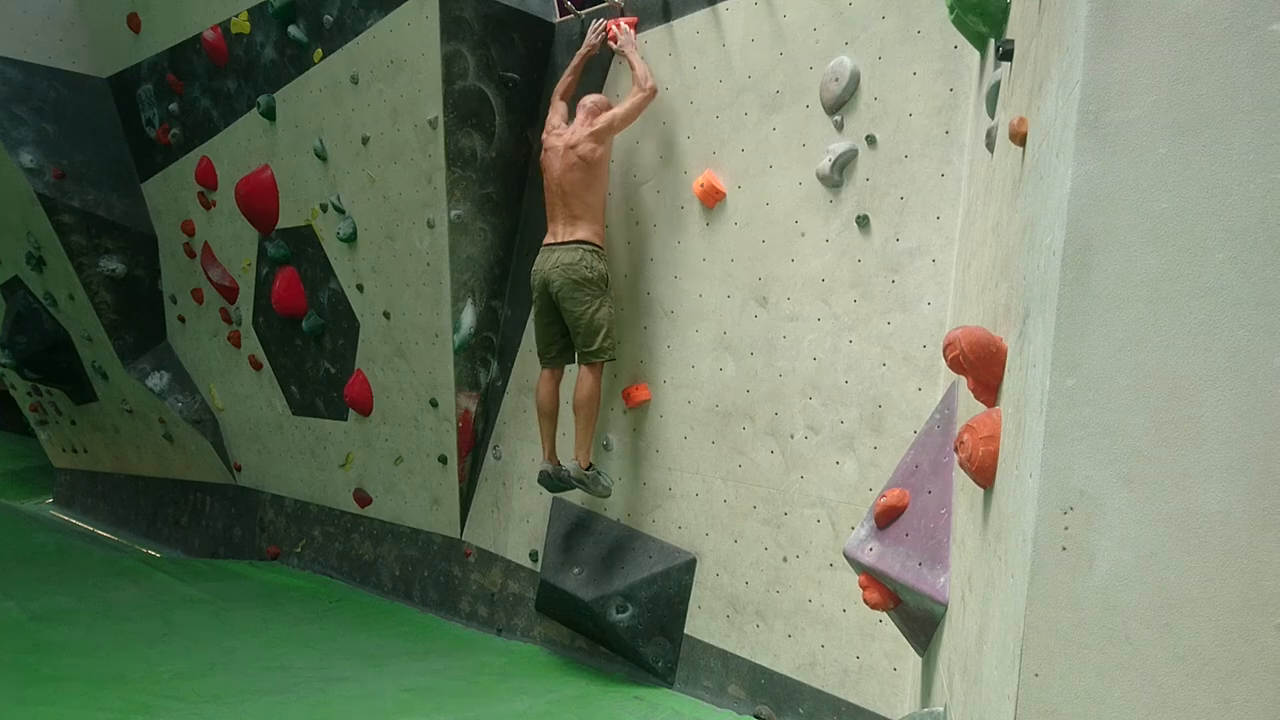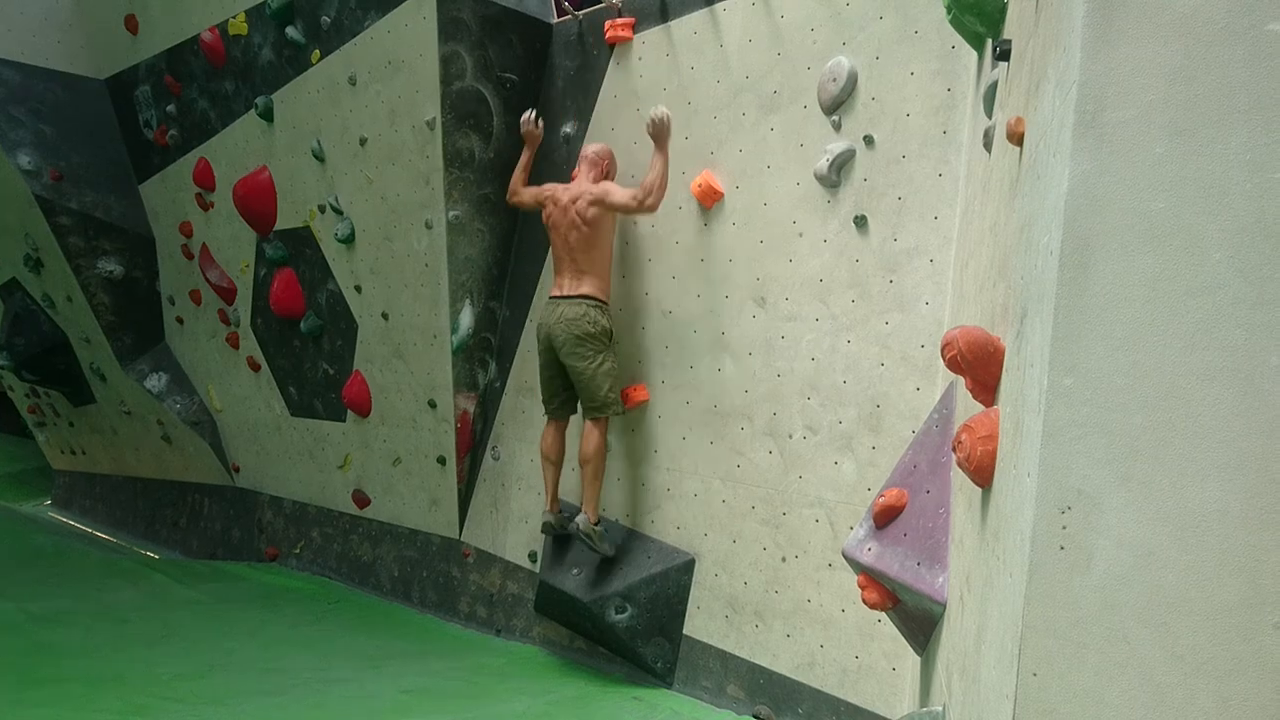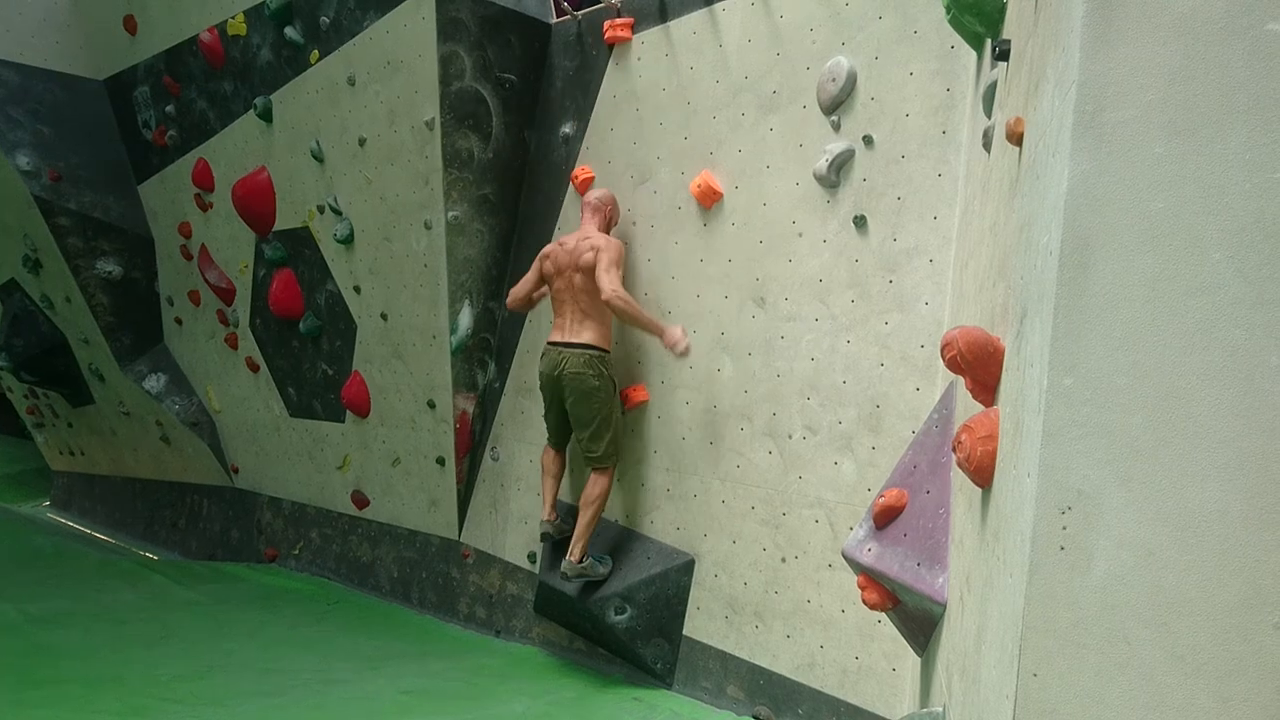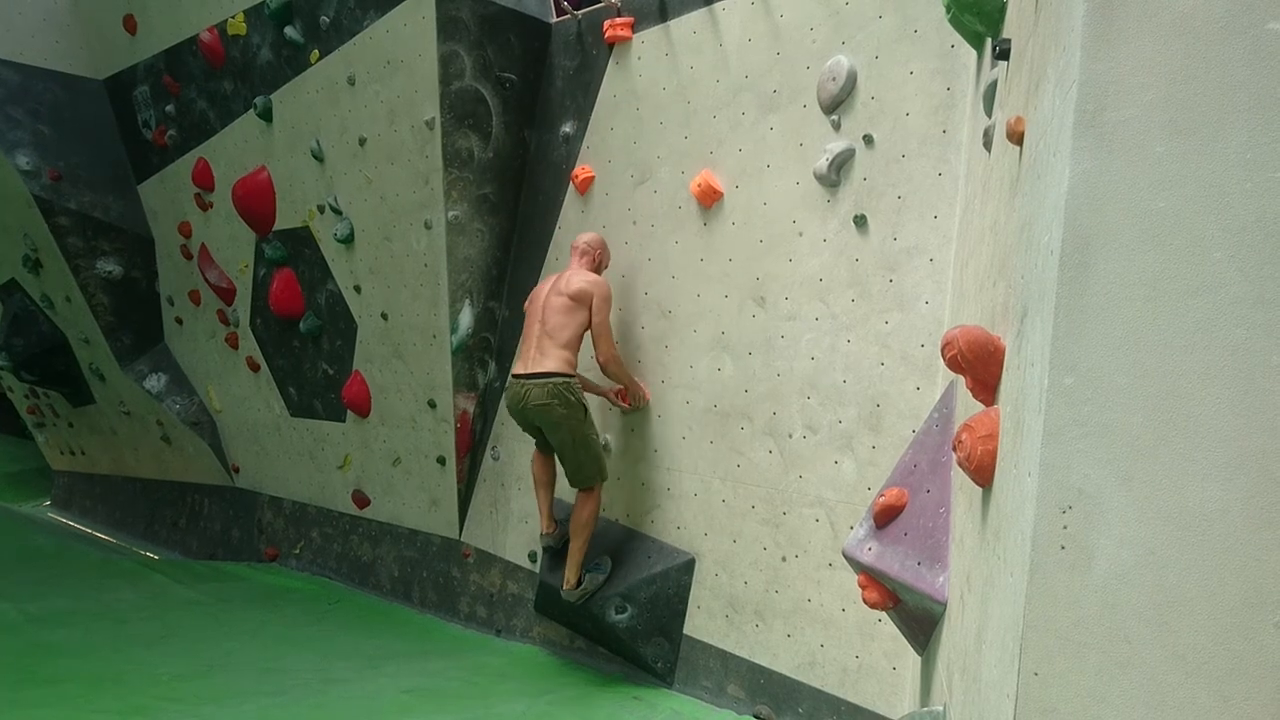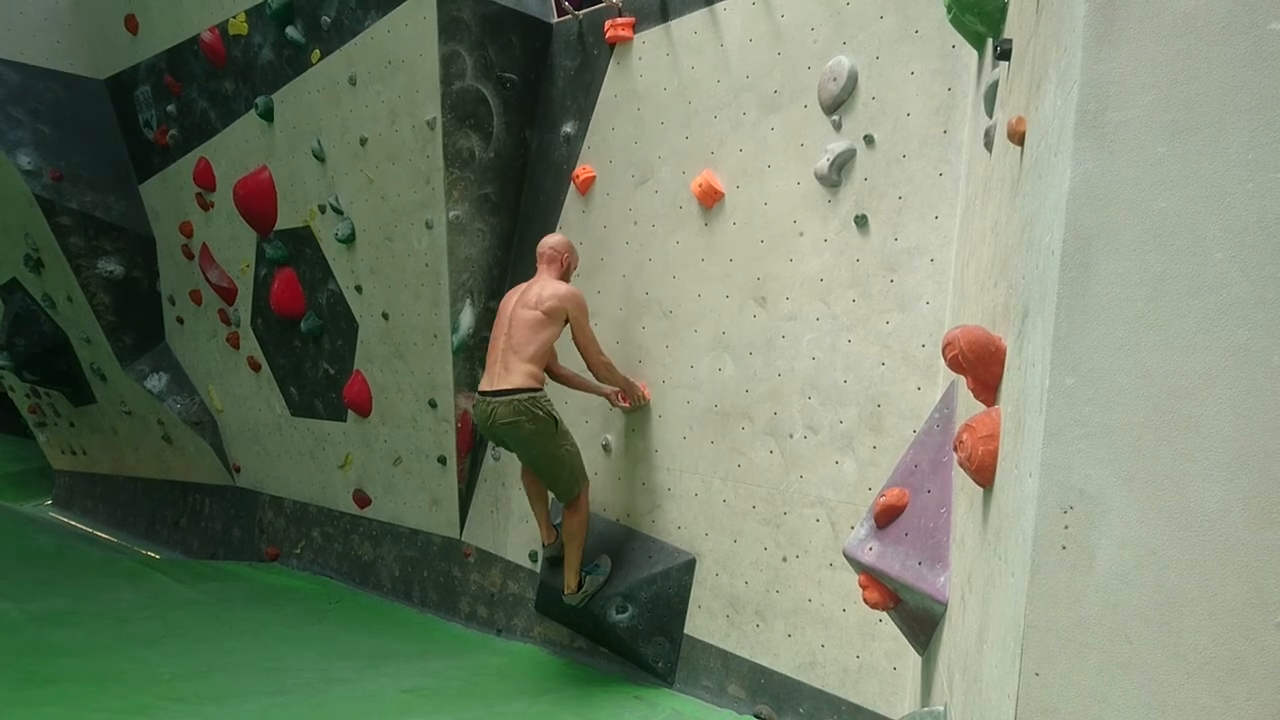
dt=0.2s
person 1, frame 1
left shoulder: (551, 138)
right shoulder: (594, 134)
left elbow: (560, 93)
right elbow: (646, 89)
left wrist: (586, 50)
right wrist: (627, 48)
left hip: (544, 262)
right hip: (579, 262)
left knee: (551, 366)
right knee: (591, 363)
left ankle: (550, 463)
right ankle: (582, 464)
person 1, frame 2
left shoulder: (551, 198)
right shoulder: (600, 192)
left elbow: (513, 192)
right elbow: (647, 201)
left wrist: (530, 146)
right wrist: (661, 149)
left hip: (551, 316)
right hip: (585, 317)
left knee: (557, 416)
right knee: (596, 418)
left ankle: (551, 512)
right ankle: (587, 518)
person 1, frame 3
left shoulder: (550, 251)
right shoulder: (607, 245)
left elbow: (514, 302)
right elbow: (610, 294)
right wrist: (663, 330)
left hip: (551, 357)
right hip: (587, 361)
left knee: (556, 440)
right knee: (602, 464)
left ankle: (549, 516)
right ankle: (576, 557)
person 1, frame 4
left shoulder: (541, 287)
right shoulder: (594, 285)
right elbow: (605, 357)
left wrist: (602, 390)
right wrist: (633, 386)
left hip: (516, 389)
right hip: (552, 390)
left knee: (544, 445)
right knee: (590, 484)
left ankle: (549, 530)
right ankle: (573, 579)
person 1, frame 5
left shoulder: (513, 295)
right shoulder: (567, 295)
right elbow: (597, 363)
left wrist: (603, 391)
right wrist: (629, 386)
left hip: (484, 407)
right hip: (521, 406)
left knee: (532, 455)
right knee: (576, 492)
left ankle: (549, 539)
right ankle: (574, 584)
